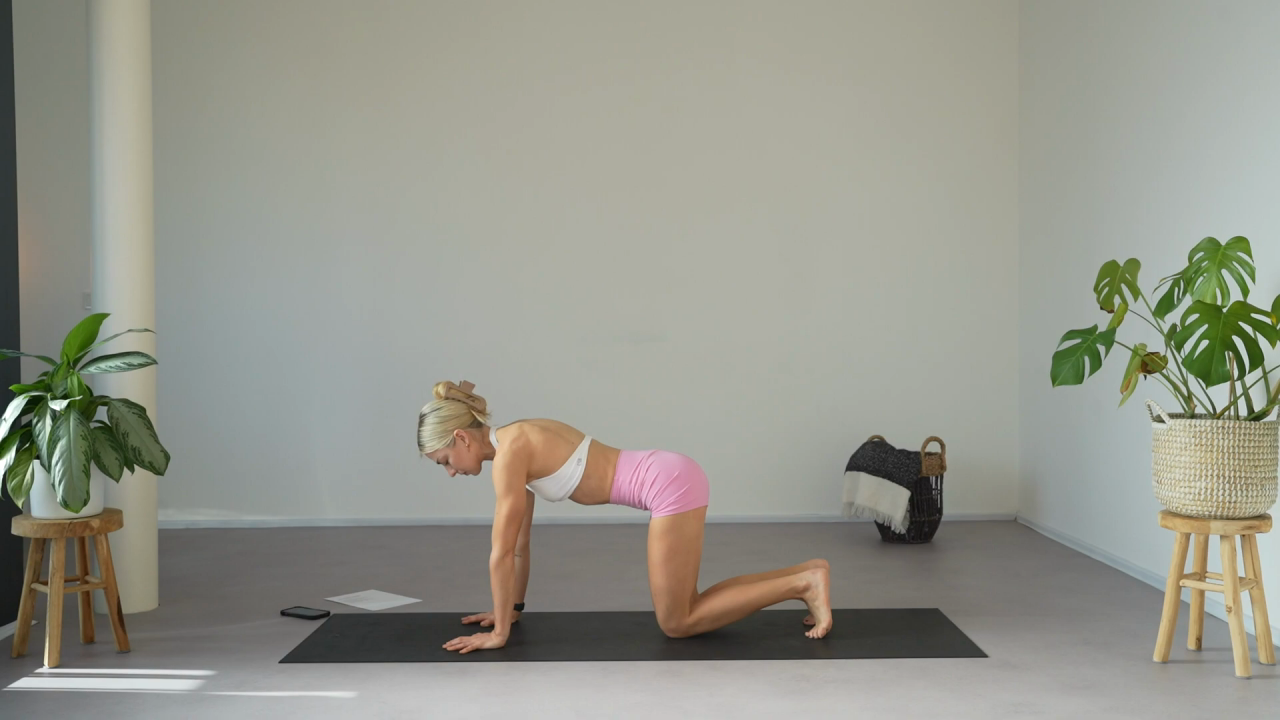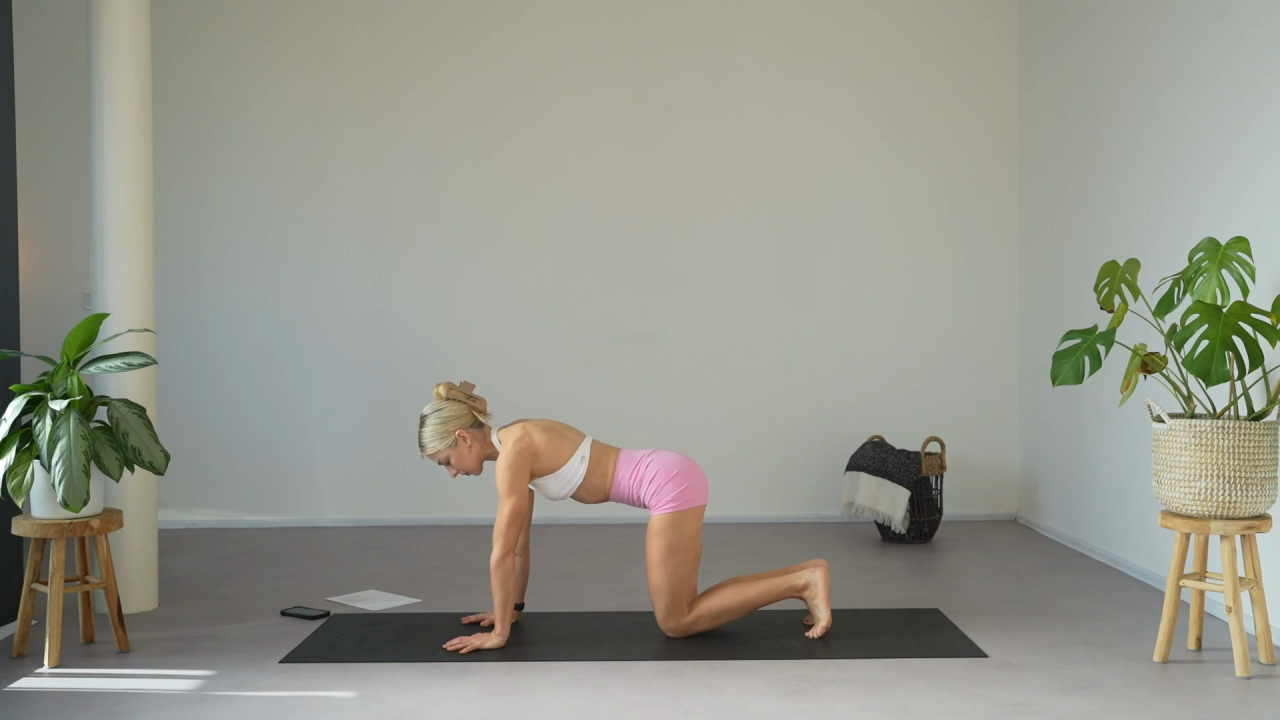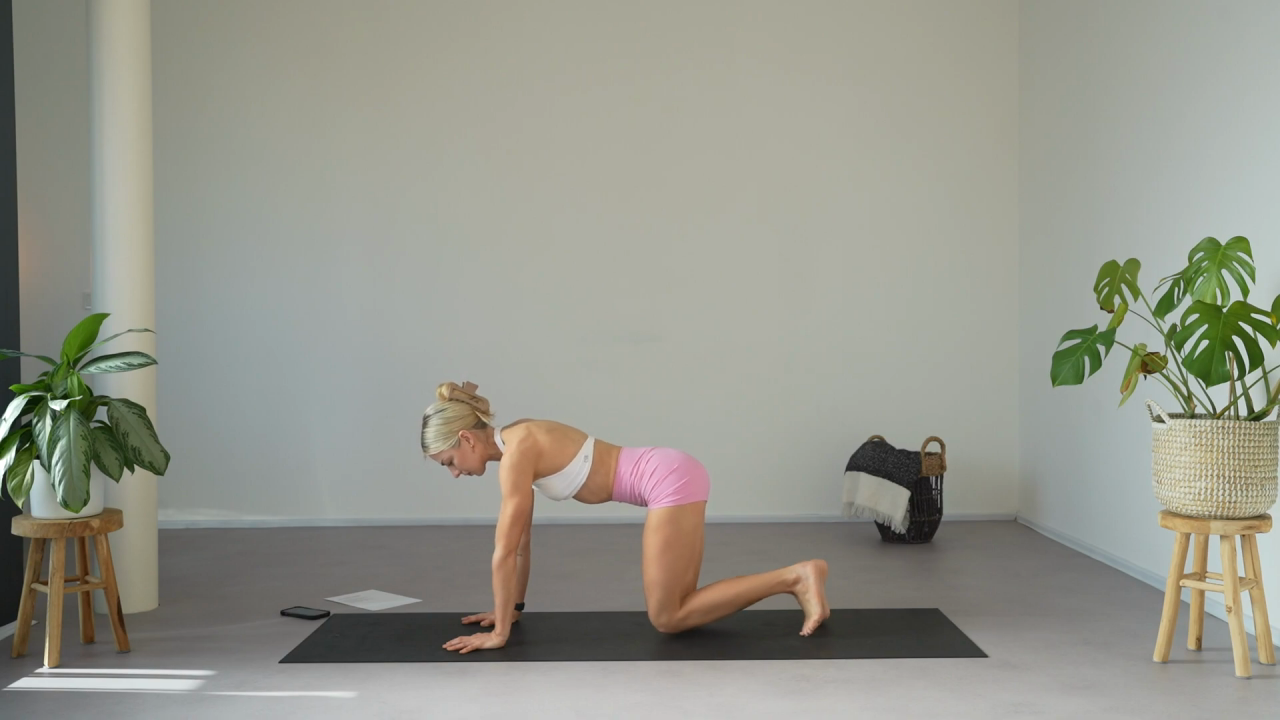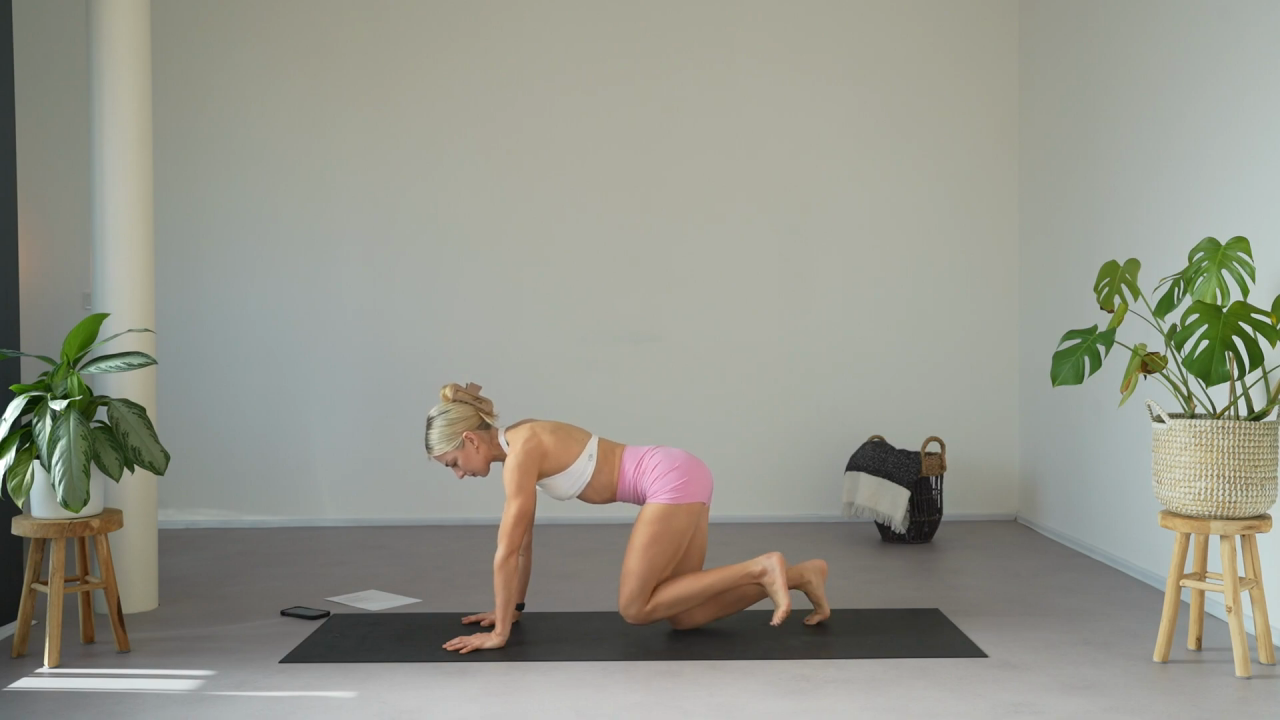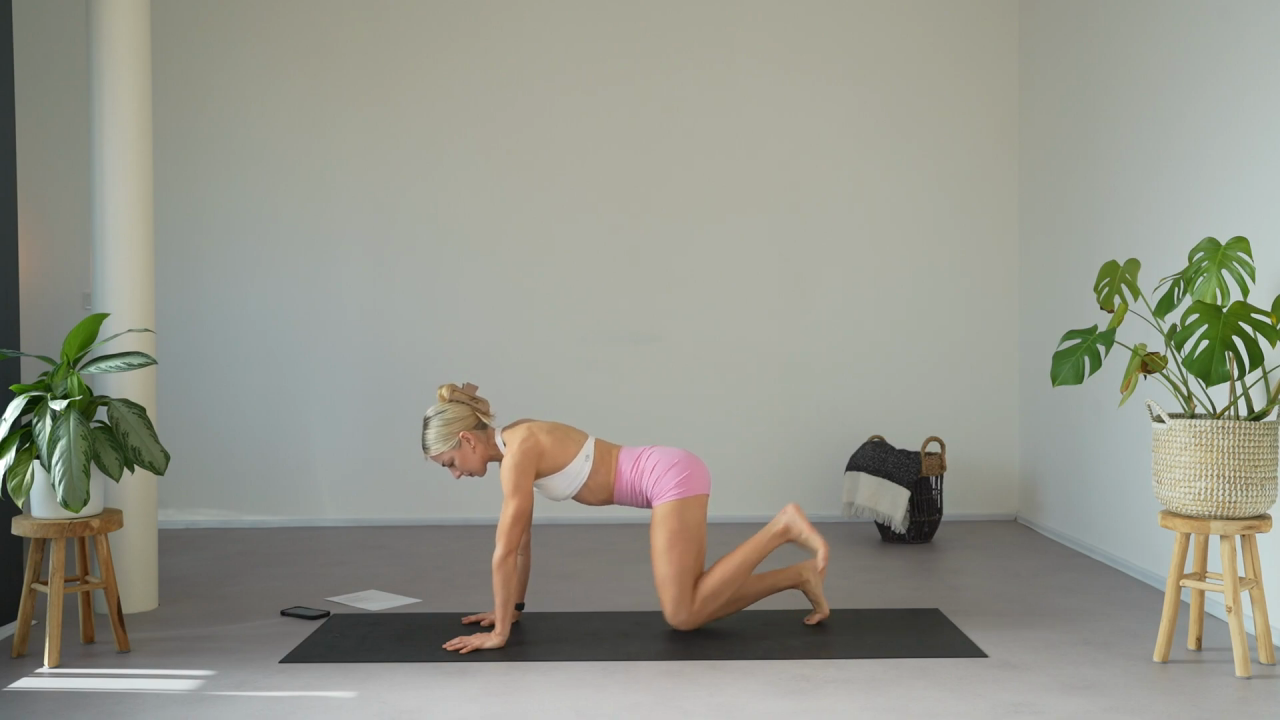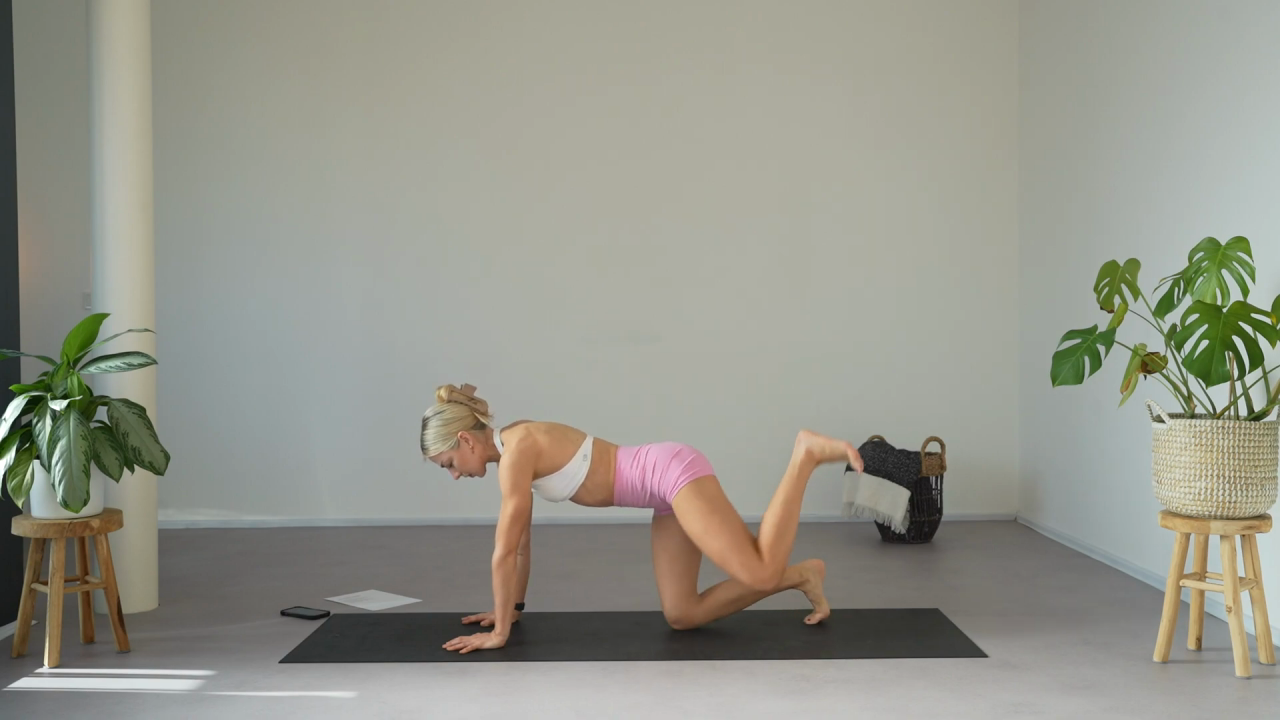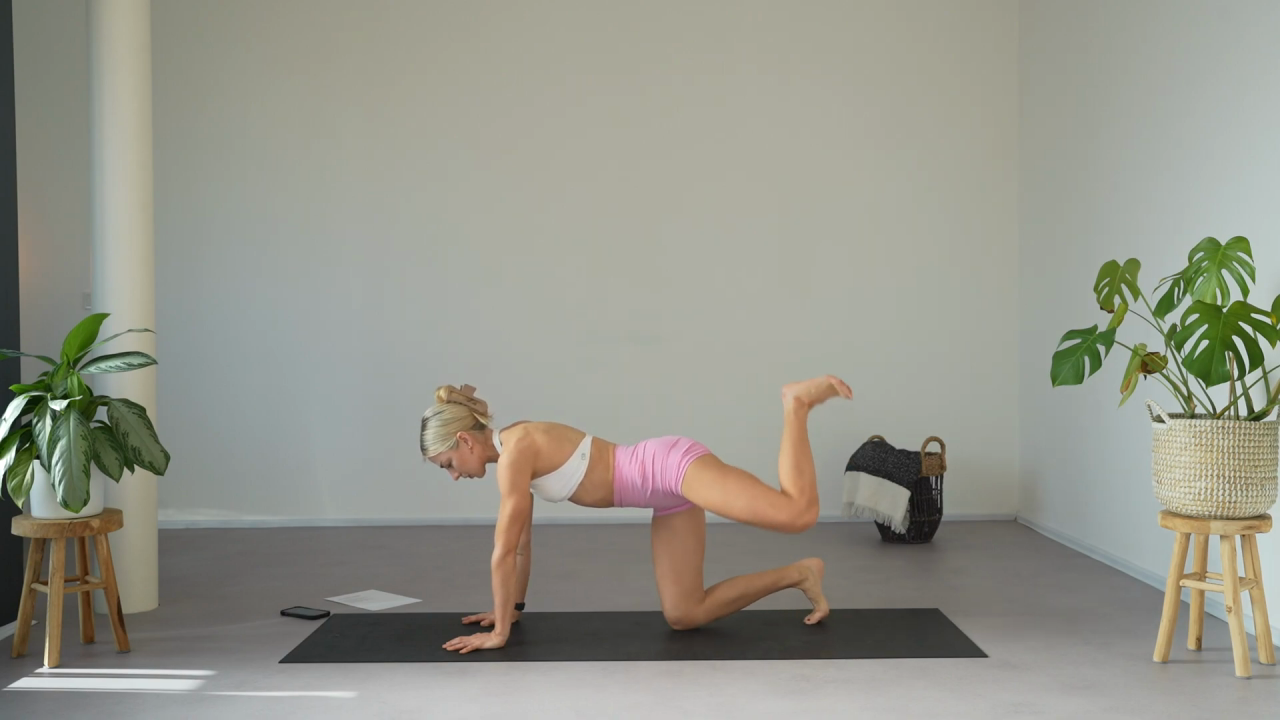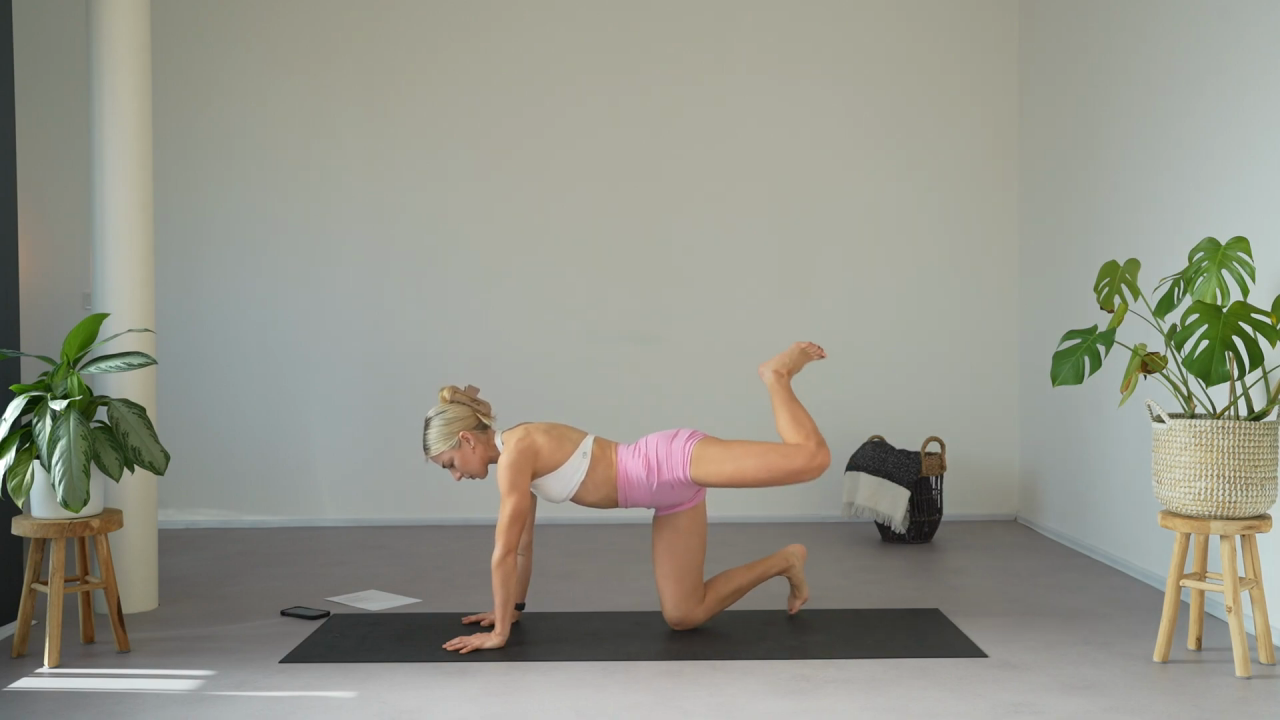
dt=0.3s
person 1, frame 1
left shoulder: (507, 453)
right shoulder: (519, 442)
left elbow: (502, 551)
right elbow: (520, 540)
left wrist: (499, 631)
right wrist: (512, 608)
left hip: (669, 485)
right hip: (672, 478)
left knee: (676, 624)
right knee: (679, 612)
left ankle: (803, 584)
right ankle: (802, 573)
person 1, frame 2
left shoulder: (511, 451)
right shoulder: (518, 443)
left elbow: (503, 550)
right elbow: (520, 540)
left wrist: (500, 631)
right wrist: (512, 608)
left hip: (669, 483)
right hip: (671, 480)
left knee: (675, 623)
right knee: (678, 613)
left ankle: (803, 582)
right ankle: (802, 574)
person 1, frame 3
left shoulder: (515, 452)
right shoulder: (518, 443)
left elbow: (505, 551)
right elbow: (521, 541)
left wrist: (500, 632)
right wrist: (512, 607)
left hip: (671, 480)
right hip: (674, 479)
left knee: (667, 619)
right knee: (678, 613)
left ankle: (792, 578)
right ankle: (798, 575)
person 1, frame 4
left shoulder: (520, 452)
right shoulder: (520, 444)
left elbow: (507, 550)
right elbow: (522, 541)
left wrist: (499, 631)
right wrist: (512, 608)
left hip: (673, 478)
right hip: (679, 477)
left knee: (634, 609)
right knee: (683, 617)
left ankle: (759, 569)
right ankle: (800, 575)
person 1, frame 5
left shoulder: (518, 452)
right shoulder: (516, 445)
left elbow: (505, 551)
right elbow: (521, 541)
left wrist: (500, 631)
right wrist: (512, 608)
left hip: (672, 476)
right hip: (667, 481)
left knee: (684, 616)
right knee: (683, 616)
left ankle: (780, 527)
right ankle: (798, 573)
person 1, frame 6
left shoulder: (515, 453)
right shoulder: (517, 448)
left elbow: (505, 551)
right elbow: (521, 543)
left wrist: (499, 631)
right wrist: (511, 608)
left hip: (673, 470)
right hip: (667, 483)
left knee: (757, 576)
right knee: (683, 616)
left ankle: (805, 453)
right ankle: (801, 574)
person 1, frame 7
left shoulder: (513, 452)
right shoulder: (518, 453)
left elbow: (504, 551)
right elbow: (522, 544)
left wrist: (500, 631)
right wrist: (512, 609)
left hip: (672, 465)
right hip: (667, 488)
left knee: (797, 513)
right knee: (684, 616)
left ankle: (795, 400)
right ankle: (798, 574)
person 1, frame 8
left shoulder: (513, 453)
right shoulder: (519, 454)
left elbow: (504, 551)
right elbow: (522, 545)
left wrist: (500, 633)
right wrist: (512, 608)
left hip: (674, 458)
right hip: (670, 491)
left knee: (811, 459)
right knee: (683, 616)
left ankle: (775, 375)
right ankle: (783, 562)
